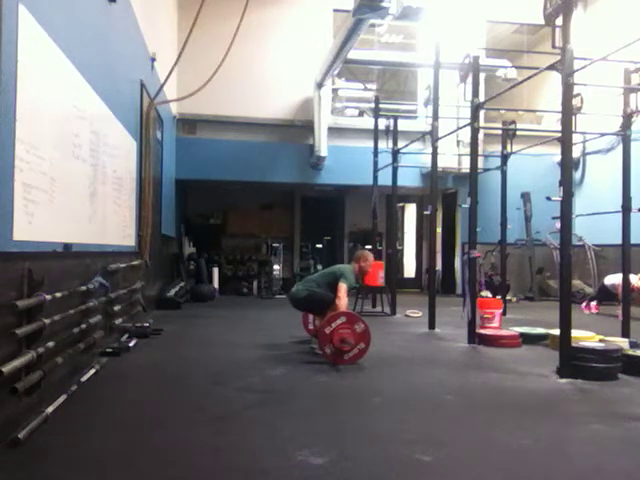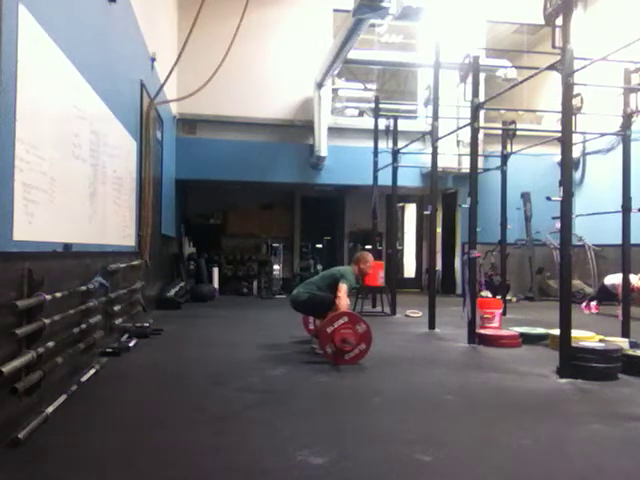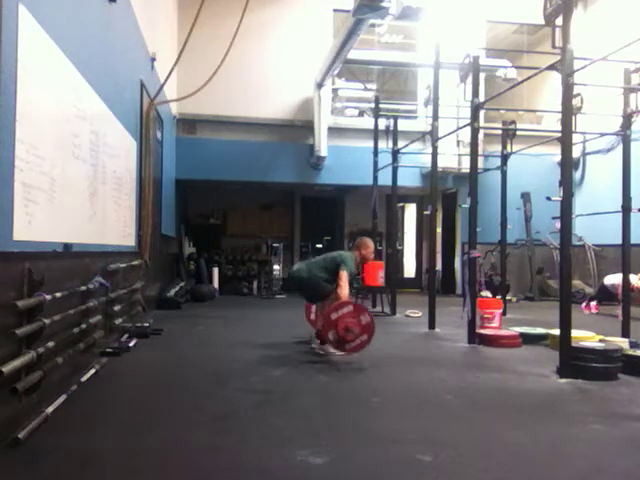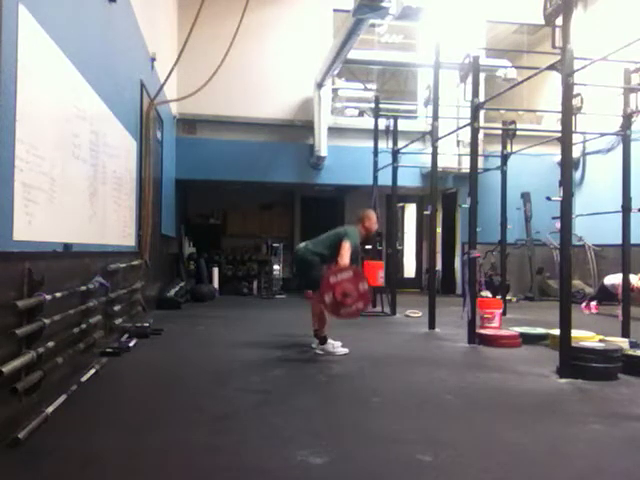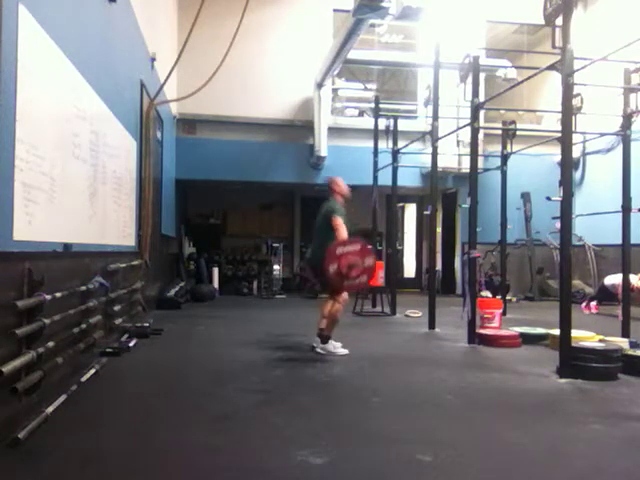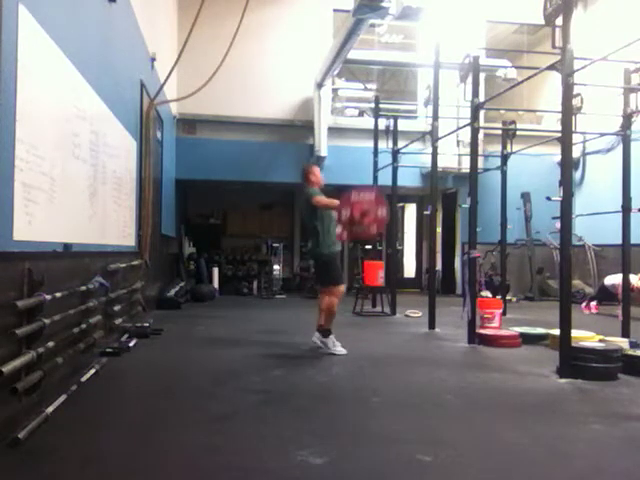
dt=0.2s
person 1, frame 1
left shoulder: (346, 270)
right shoulder: (349, 273)
left elbow: (339, 296)
right elbow: (340, 298)
left hip: (299, 293)
right hip: (302, 295)
right knee: (339, 304)
person 1, frame 2
left shoulder: (346, 272)
right shoulder: (348, 275)
left elbow: (338, 297)
right elbow: (341, 298)
left hip: (300, 295)
right hip: (302, 297)
right knee: (338, 306)
person 1, frame 3
left shoulder: (348, 260)
right shoulder: (349, 261)
left elbow: (339, 287)
right elbow: (342, 288)
left hip: (301, 274)
right hip: (302, 275)
left knee: (327, 300)
right knee: (331, 301)
left ankle: (319, 338)
right ankle: (324, 344)
person 1, frame 4
left shoulder: (351, 232)
right shoulder: (353, 234)
left elbow: (340, 258)
right elbow: (343, 259)
left hip: (305, 253)
right hip: (307, 255)
left knee: (317, 297)
left ankle: (319, 338)
right ankle: (322, 343)
person 1, frame 5
left shoulder: (331, 206)
right shoulder: (336, 207)
right elbow: (340, 229)
left hip: (316, 258)
right hip: (323, 259)
left knee: (332, 298)
right knee: (341, 297)
left ankle: (321, 337)
right ankle: (324, 342)
person 1, frame 6
left shoulder: (313, 194)
right shoulder: (312, 192)
right elbow: (321, 201)
left hip: (325, 250)
right hip: (326, 250)
left knee: (326, 291)
right knee: (337, 290)
left ankle: (321, 334)
right ankle: (325, 336)
